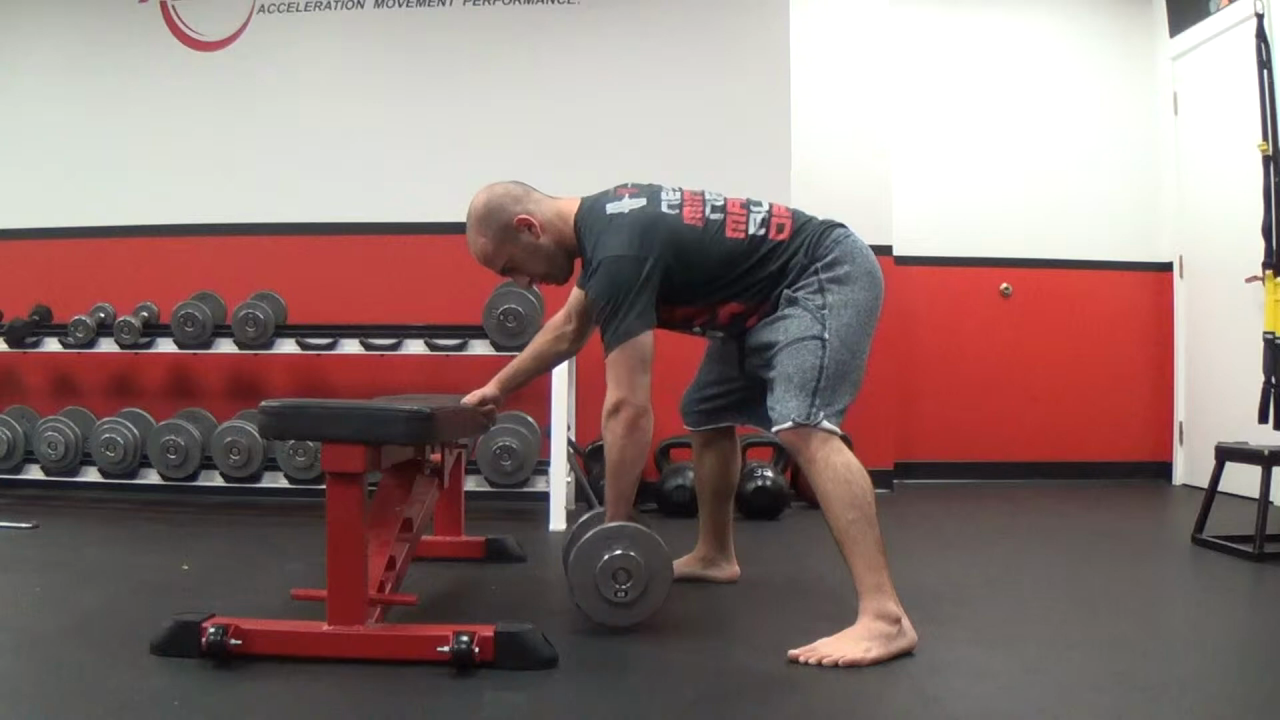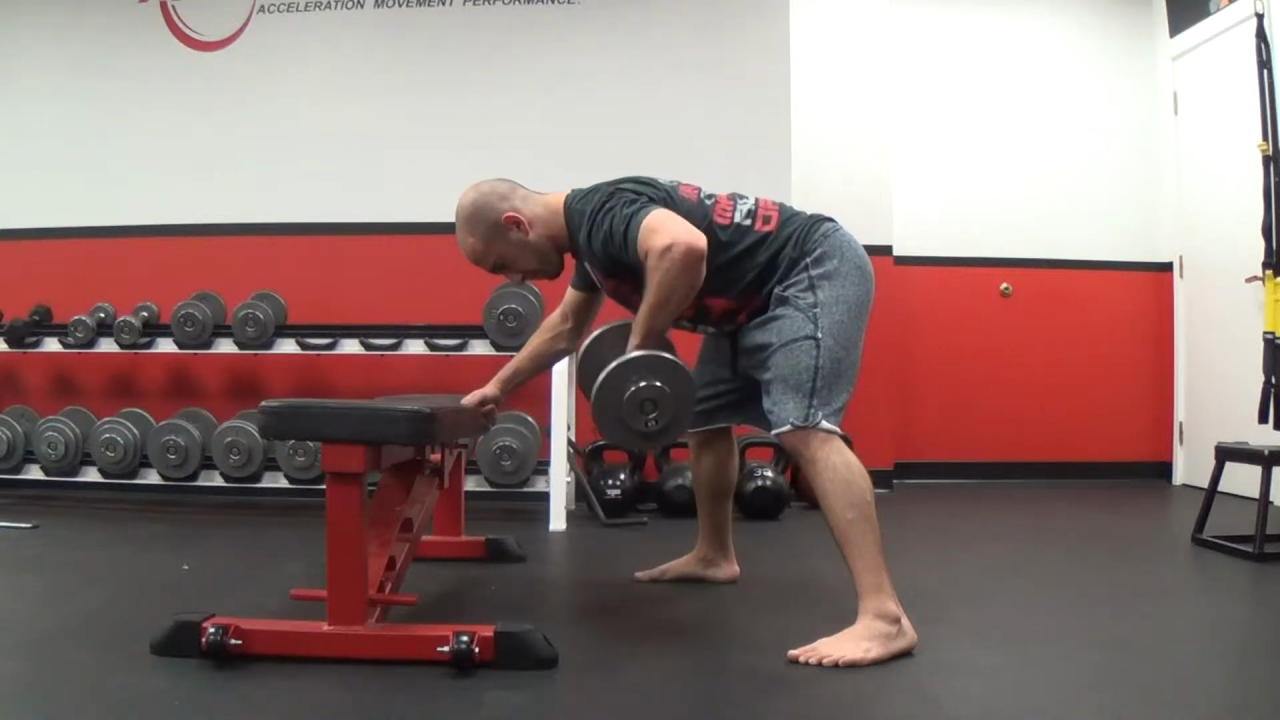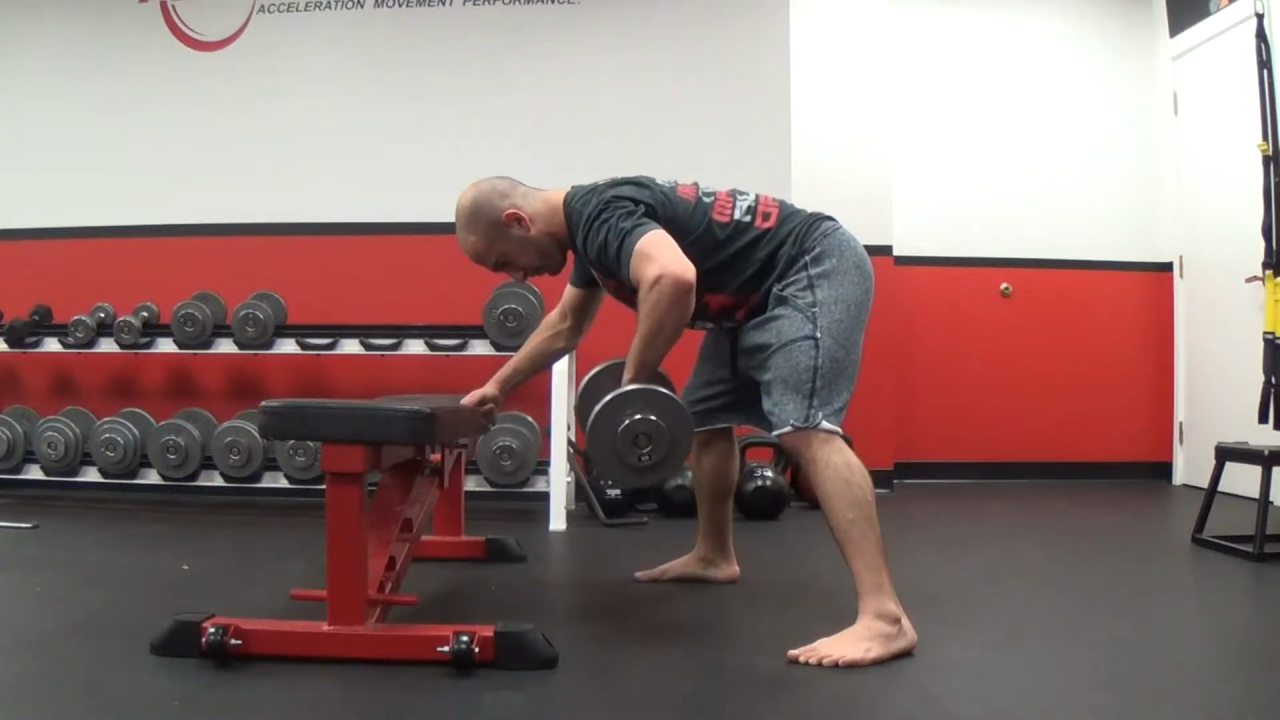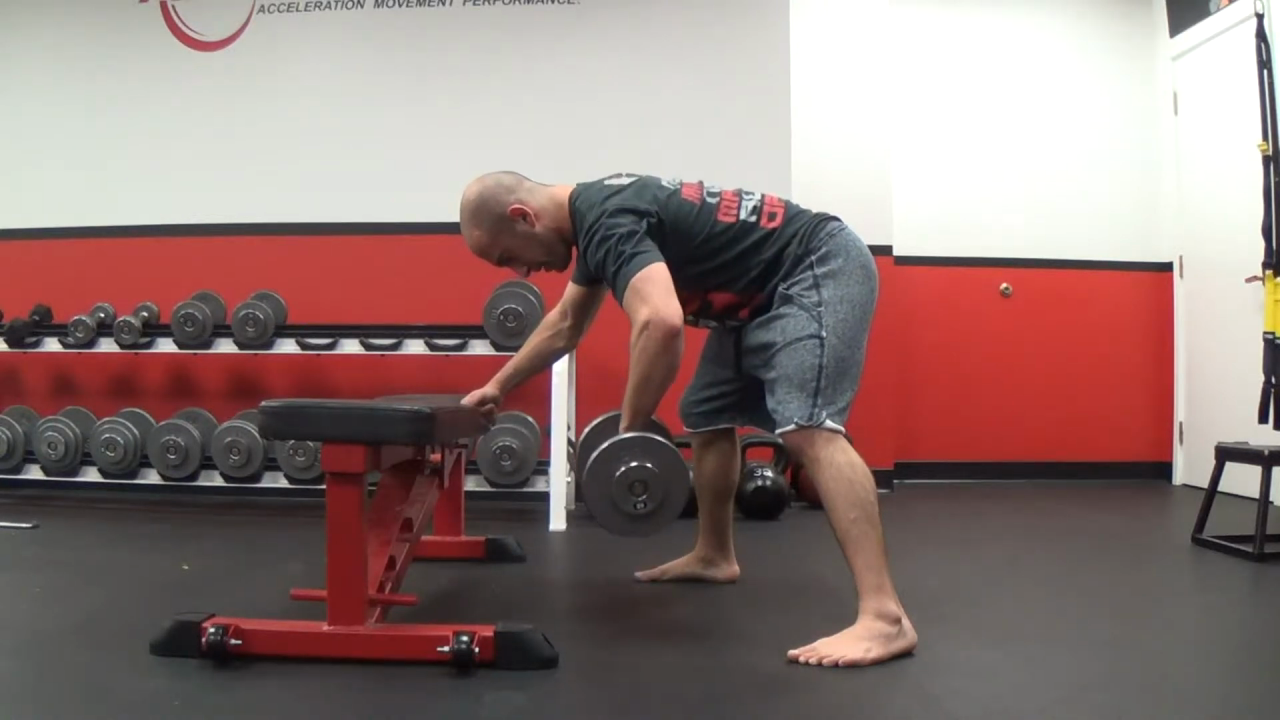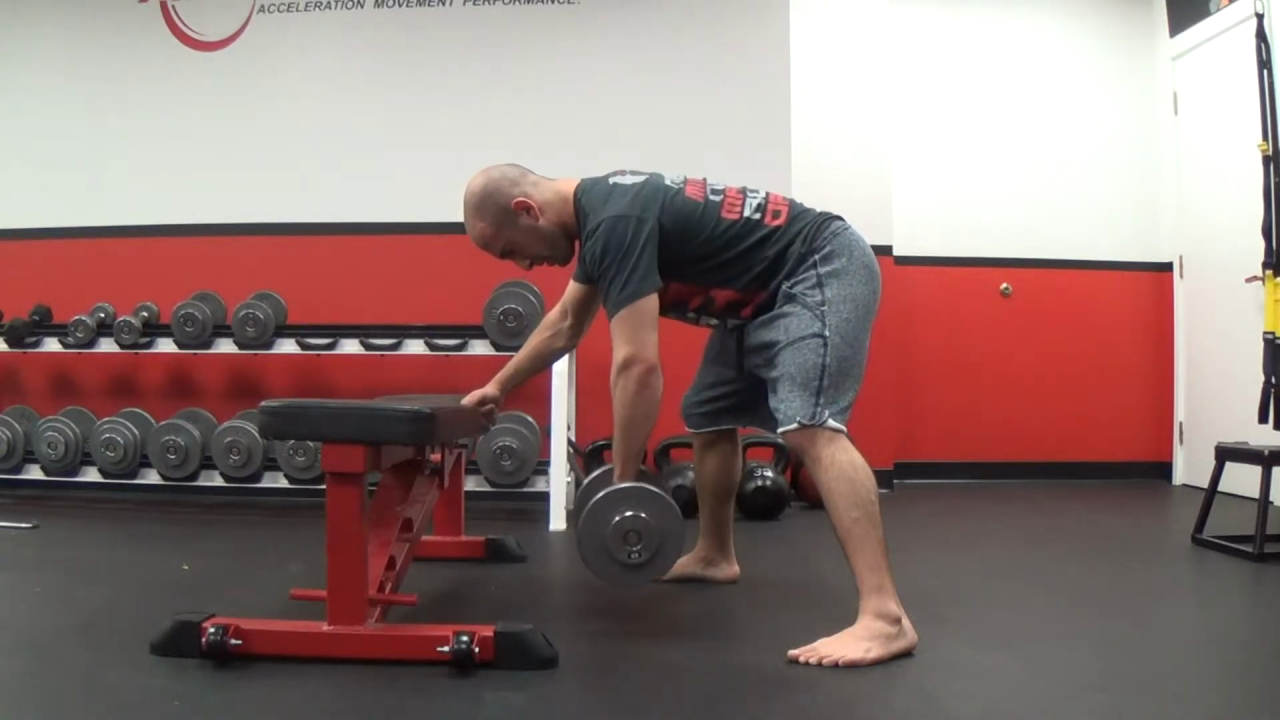
dt=1s
person 1, frame 1
left shoulder: (618, 250)
right shoulder: (603, 223)
left elbow: (629, 408)
right elbow: (569, 329)
right wrist: (499, 385)
left hip: (827, 275)
left knee: (803, 429)
right knee: (706, 417)
left ankle: (884, 618)
right ankle: (714, 556)
person 1, frame 2
left shoulder: (602, 214)
right shoulder: (590, 231)
left elbow: (684, 247)
right elbow: (565, 328)
left wrist: (638, 351)
right wrist: (498, 386)
left hip: (815, 269)
right hip: (758, 299)
left knee: (803, 430)
right knee: (705, 419)
left ankle: (884, 617)
right ankle: (713, 556)
person 1, frame 3
left shoulder: (601, 216)
right shoulder: (590, 223)
left elbow: (673, 279)
right elbow: (565, 326)
left wrist: (631, 387)
right wrist: (498, 385)
left hip: (814, 267)
right hip: (758, 295)
left knee: (804, 429)
right knee: (706, 418)
left ankle: (884, 617)
right ankle: (713, 555)
person 1, frame 4
left shoulder: (608, 220)
right shoulder: (594, 217)
left elbow: (661, 324)
right elbow: (566, 325)
left wrist: (628, 436)
right wrist: (499, 385)
left hip: (820, 269)
right hip: (764, 294)
left knee: (807, 428)
right knee: (707, 418)
left ankle: (885, 617)
right ankle: (714, 556)
person 1, frame 5
left shoulder: (615, 222)
right shoulder: (598, 213)
left elbow: (636, 365)
right elbow: (565, 325)
left wrist: (623, 487)
right wrist: (499, 386)
left hip: (822, 268)
right hip: (764, 294)
left knee: (808, 428)
right knee: (708, 419)
left ankle: (885, 617)
right ankle: (714, 556)
